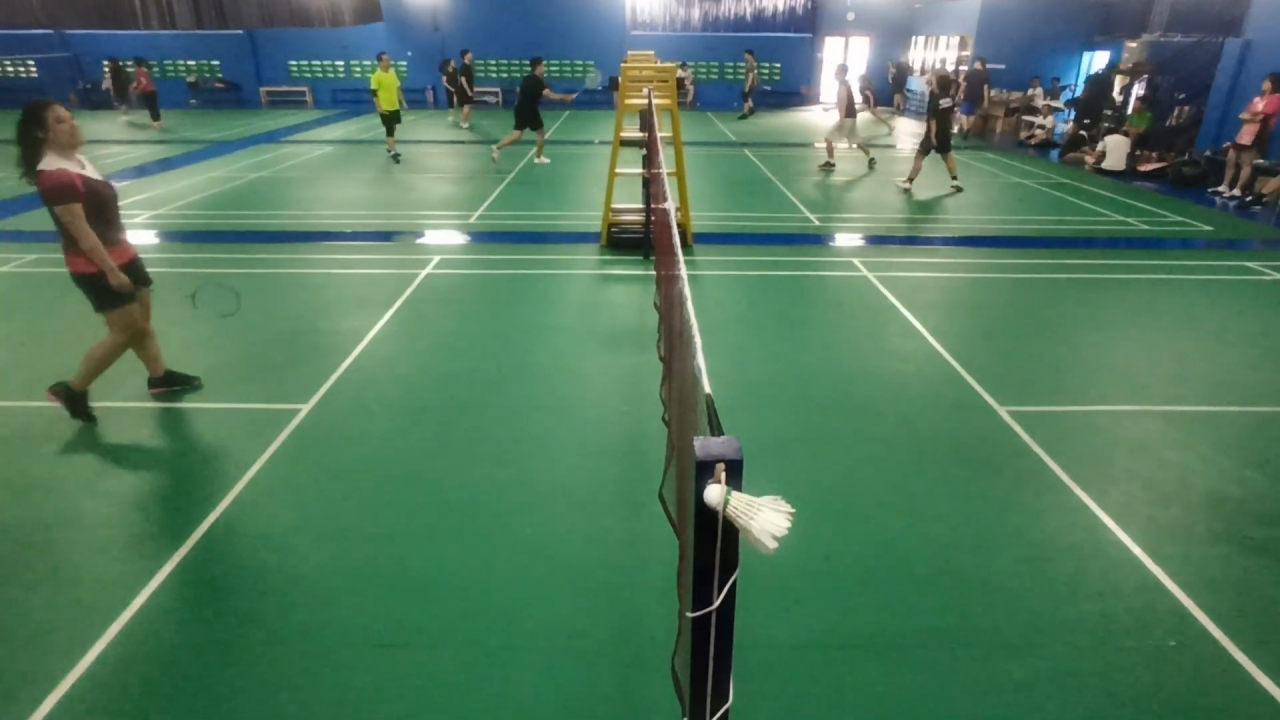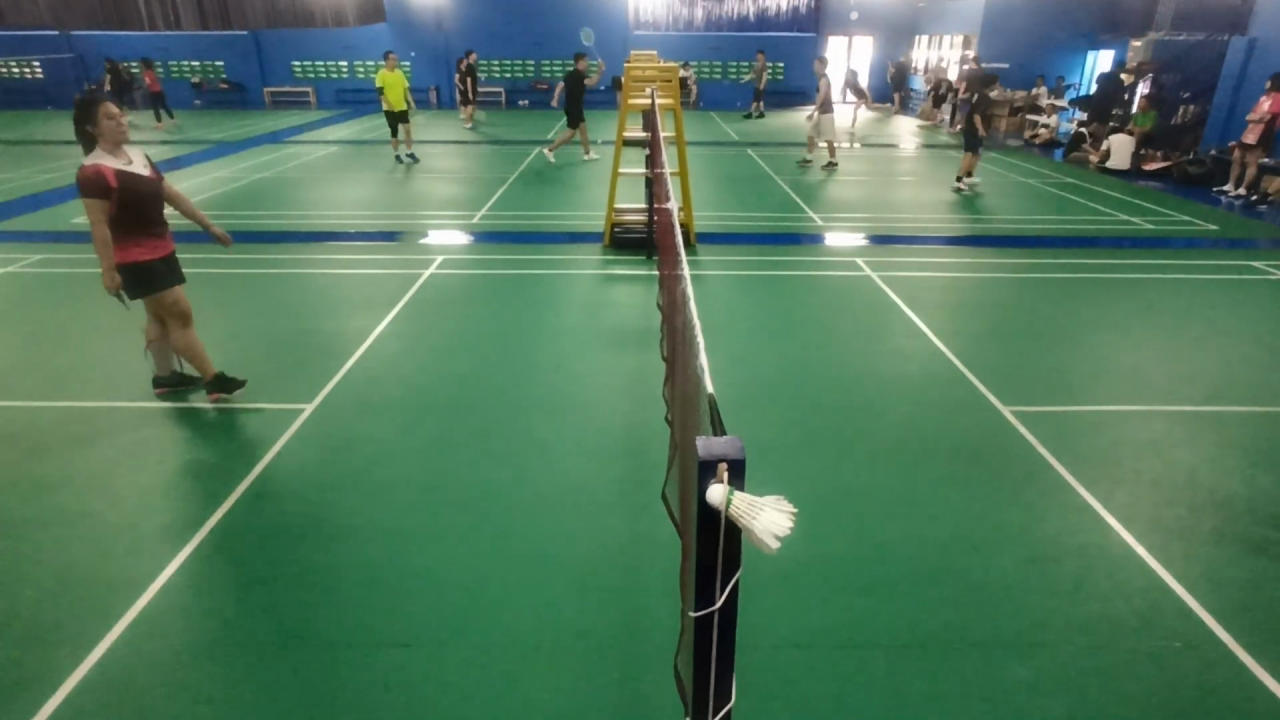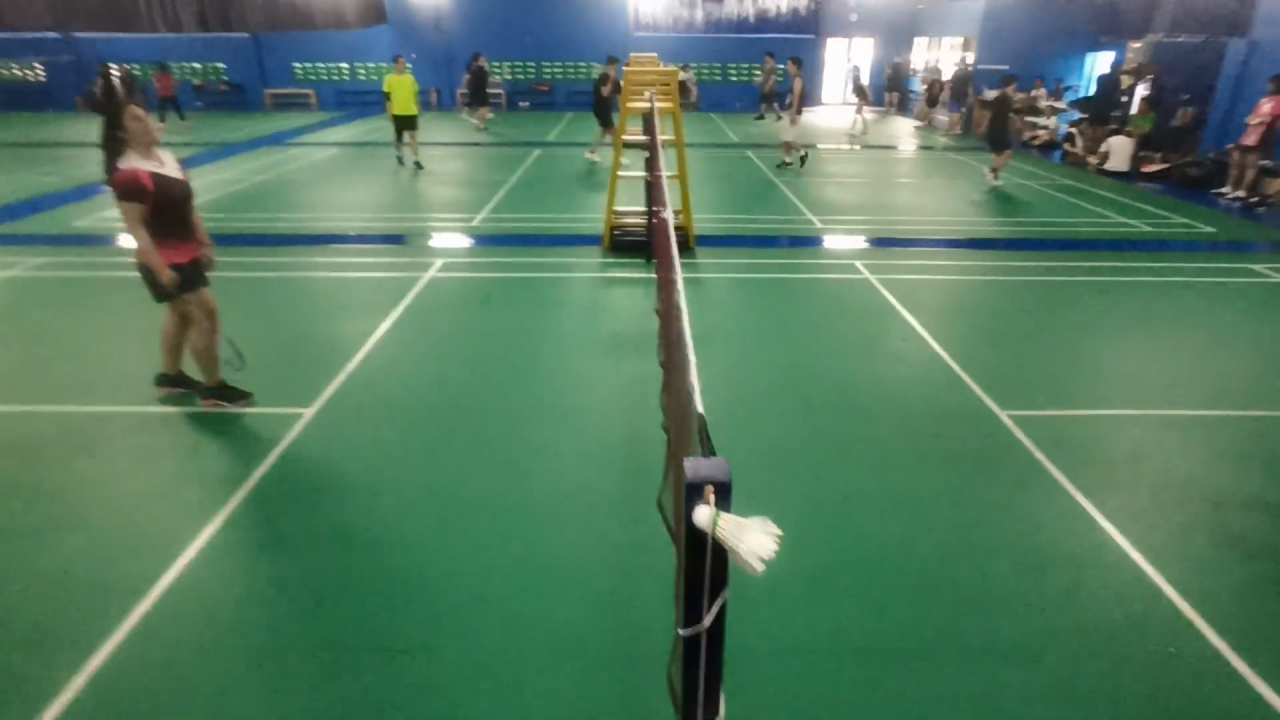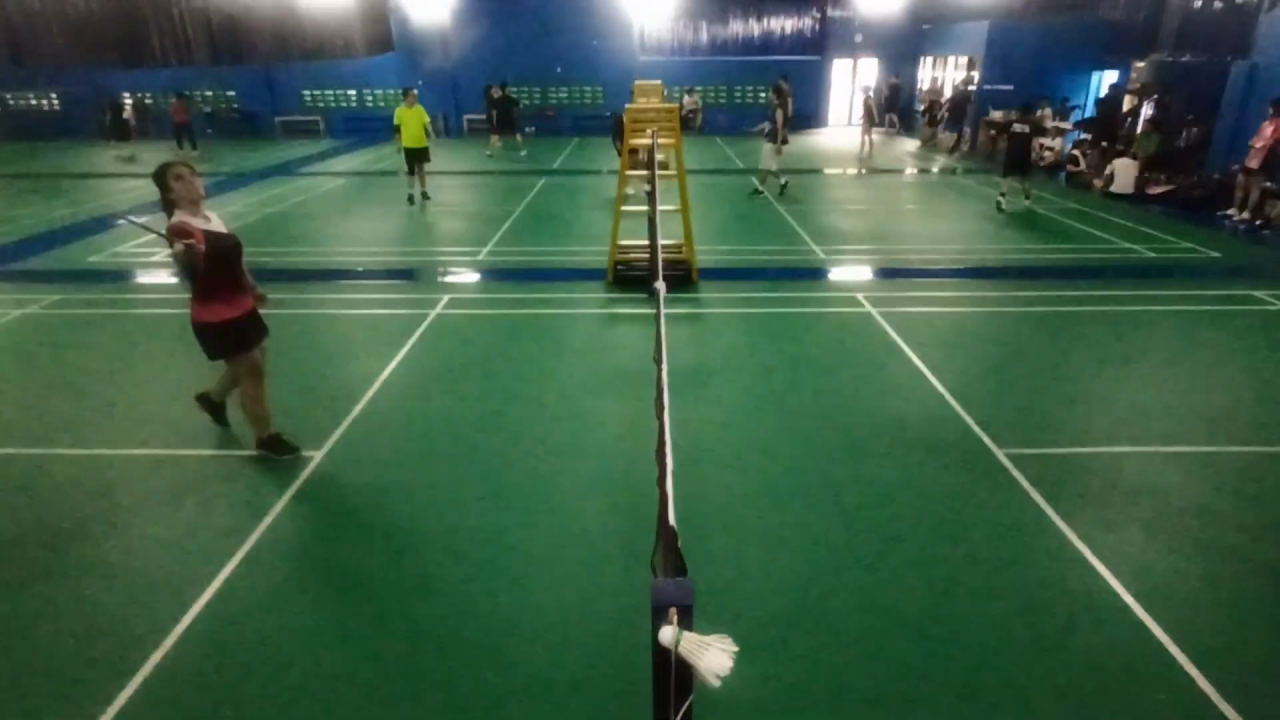
dt=0.4s
person 1, frame 1
left shoulder: (79, 160)
right shoulder: (55, 177)
right elbow: (81, 230)
left wrist: (125, 244)
right wrist: (111, 271)
left hip: (120, 257)
right hip: (97, 268)
left knee: (142, 320)
right knee: (125, 330)
left ankle: (160, 375)
right ankle: (72, 389)
person 1, frame 2
left shoulder: (139, 156)
right shoulder: (93, 173)
left elbow: (172, 195)
right elbow: (99, 227)
left wrist: (210, 226)
right wrist: (109, 271)
left hip: (161, 250)
right hip: (134, 260)
left knee: (160, 314)
right knee: (181, 315)
left ankle: (165, 375)
right ankle: (214, 381)
person 1, frame 3
left shoulder: (169, 159)
right shoulder: (127, 175)
right elbow: (136, 228)
left wrist: (205, 246)
right wrist: (159, 268)
left hip: (187, 255)
right hip: (165, 263)
left knee: (181, 314)
right knee: (207, 317)
left ankle: (170, 375)
right ankle: (214, 388)
person 1, frame 4
left shoulder: (213, 217)
right shoulder: (181, 228)
right elbow: (182, 255)
left wrist: (253, 287)
right wrist: (184, 251)
left hip: (241, 307)
right hip: (216, 318)
left knee: (247, 368)
right knee: (253, 372)
left ankle: (212, 398)
right ankle: (266, 438)
